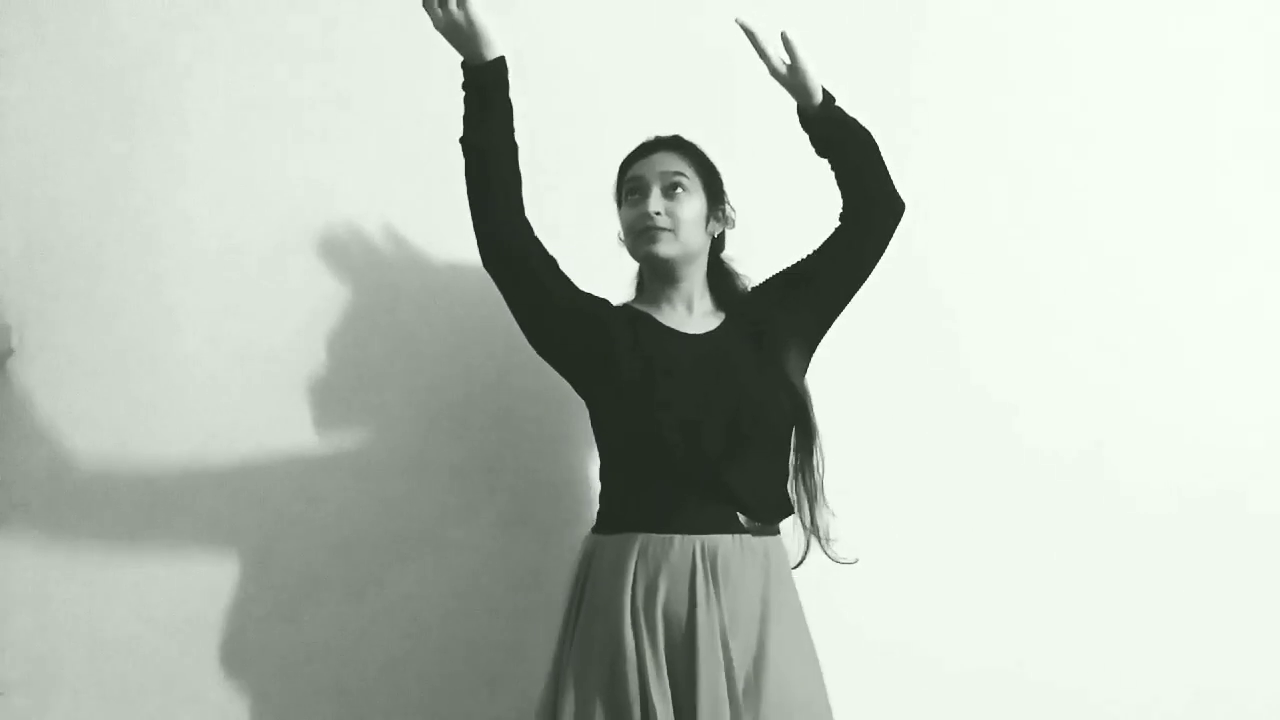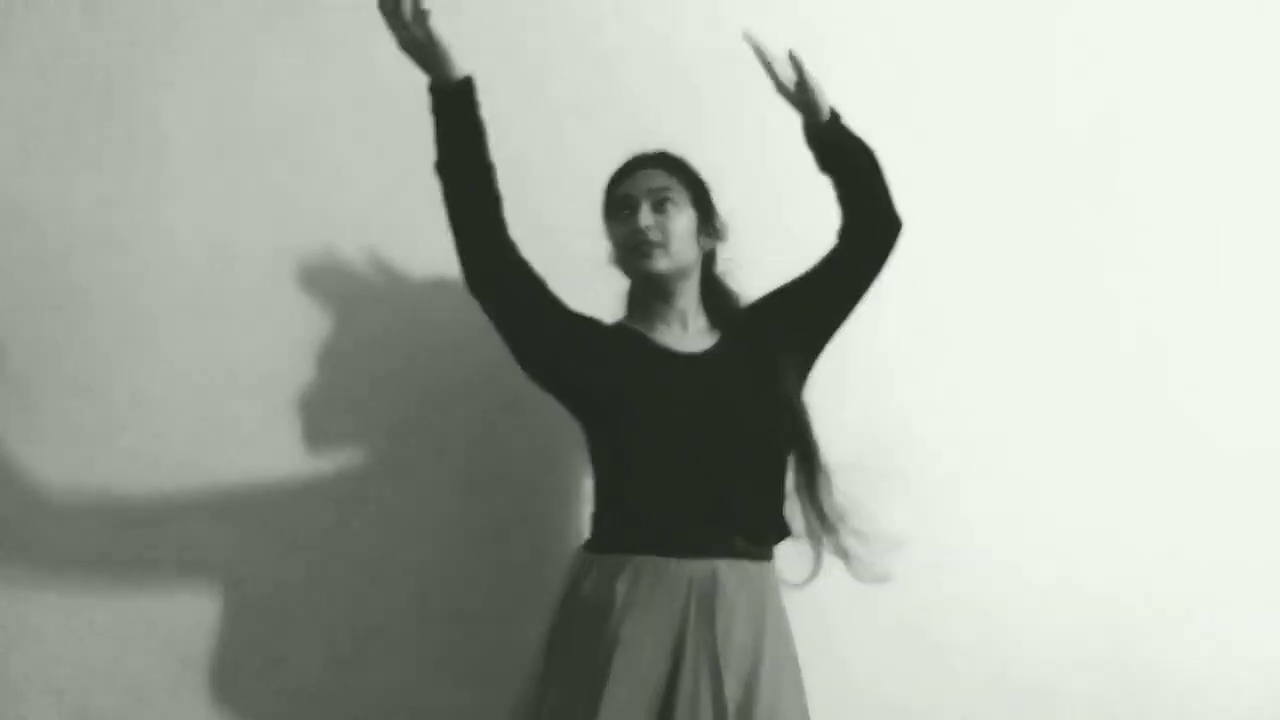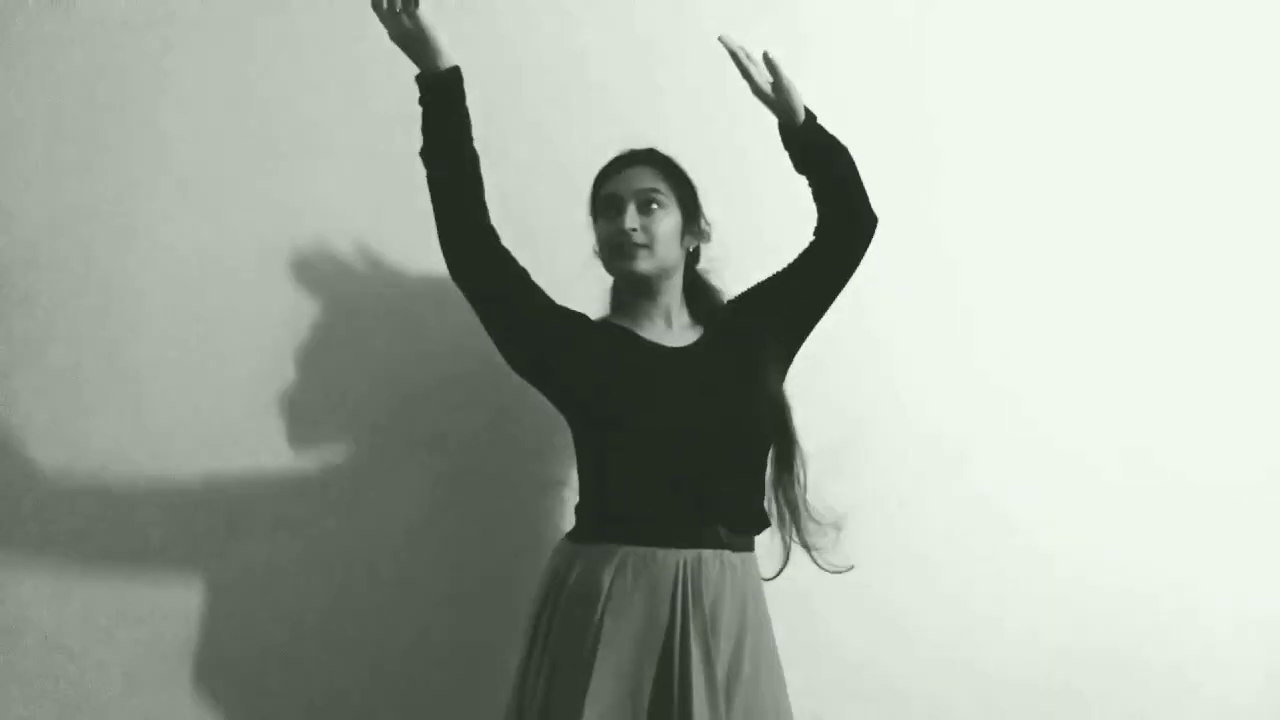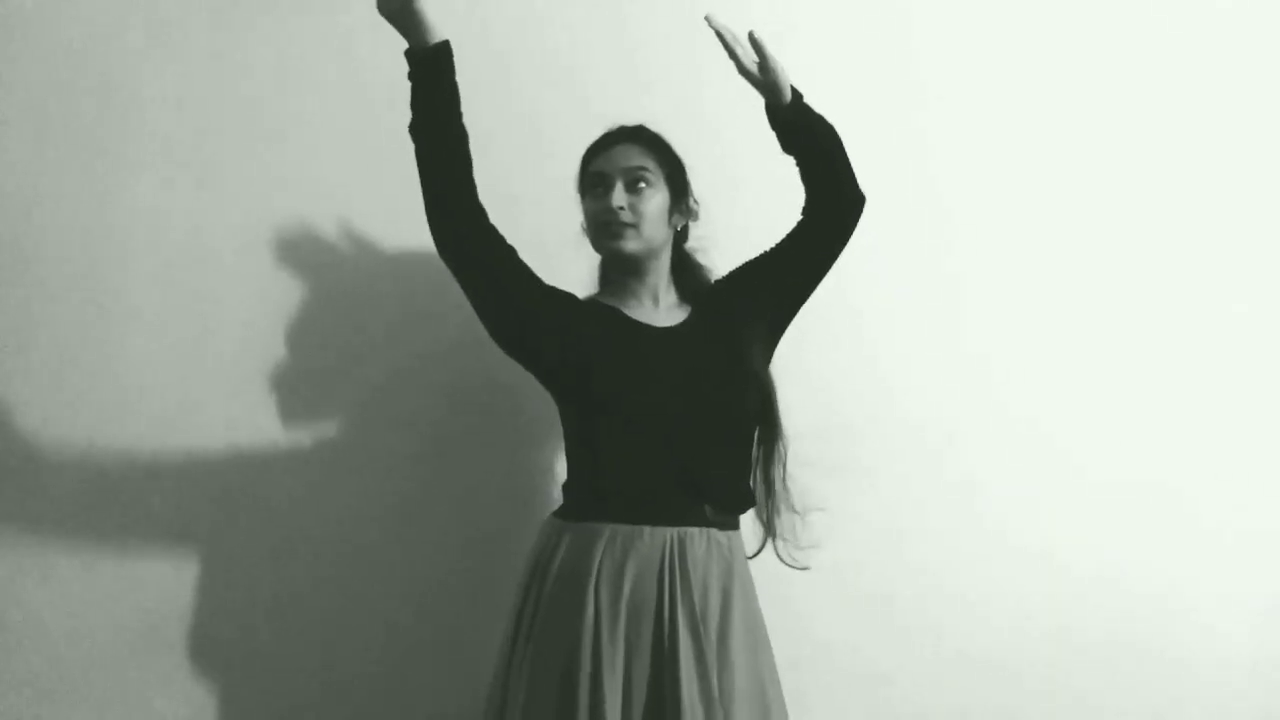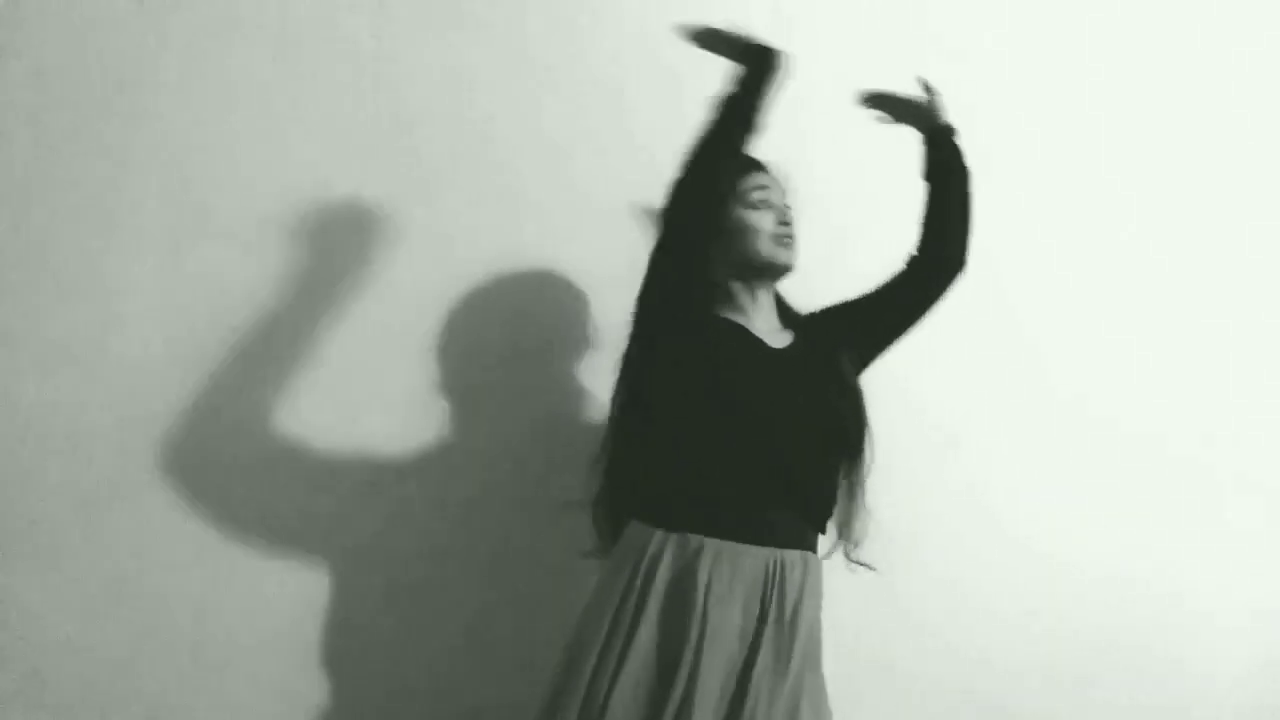
dt=1s
person 1, frame 1
left shoulder: (774, 321)
right shoulder: (600, 333)
left elbow: (876, 209)
right elbow: (503, 235)
left wrist: (814, 103)
right wrist: (484, 69)
left hip: (749, 597)
right hip: (634, 595)
person 1, frame 2
left shoulder: (769, 339)
right shoulder: (592, 352)
left elbow: (874, 227)
right elbow: (487, 254)
left wrist: (819, 119)
right wrist: (451, 88)
left hip: (740, 616)
right hip: (621, 610)
person 1, frame 3
left shoulder: (750, 333)
right shoulder: (576, 345)
left elbow: (850, 223)
right elbow: (469, 242)
left wrist: (794, 118)
right wrist: (439, 77)
left hip: (721, 606)
right hip: (603, 599)
person 1, frame 4
left shoulder: (736, 314)
right shoulder: (563, 325)
left elbow: (839, 203)
right elbow: (458, 219)
left wrist: (782, 99)
left hip: (707, 585)
right hip: (590, 582)
person 1, frame 5
left shoulder: (829, 344)
right shoulder: (680, 326)
left elbow: (940, 258)
right elbow: (692, 196)
left wrist: (939, 139)
right wrist: (758, 69)
left hip: (782, 597)
right hip: (678, 586)
